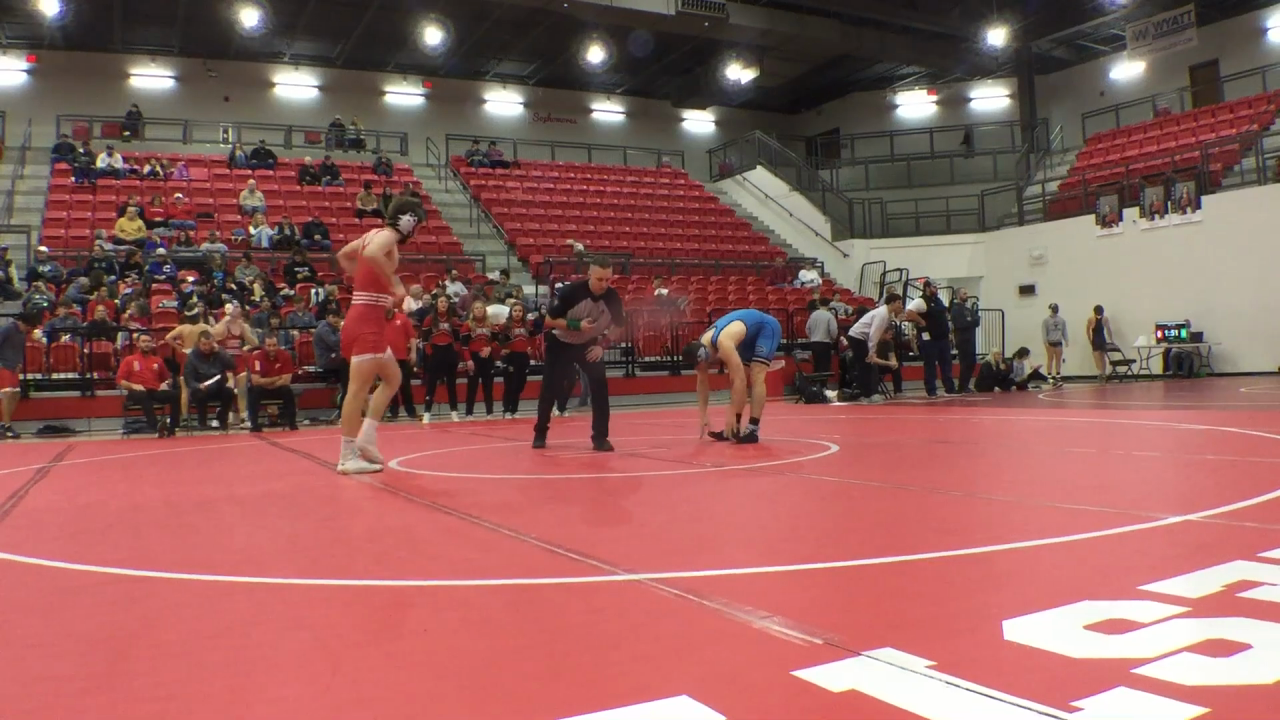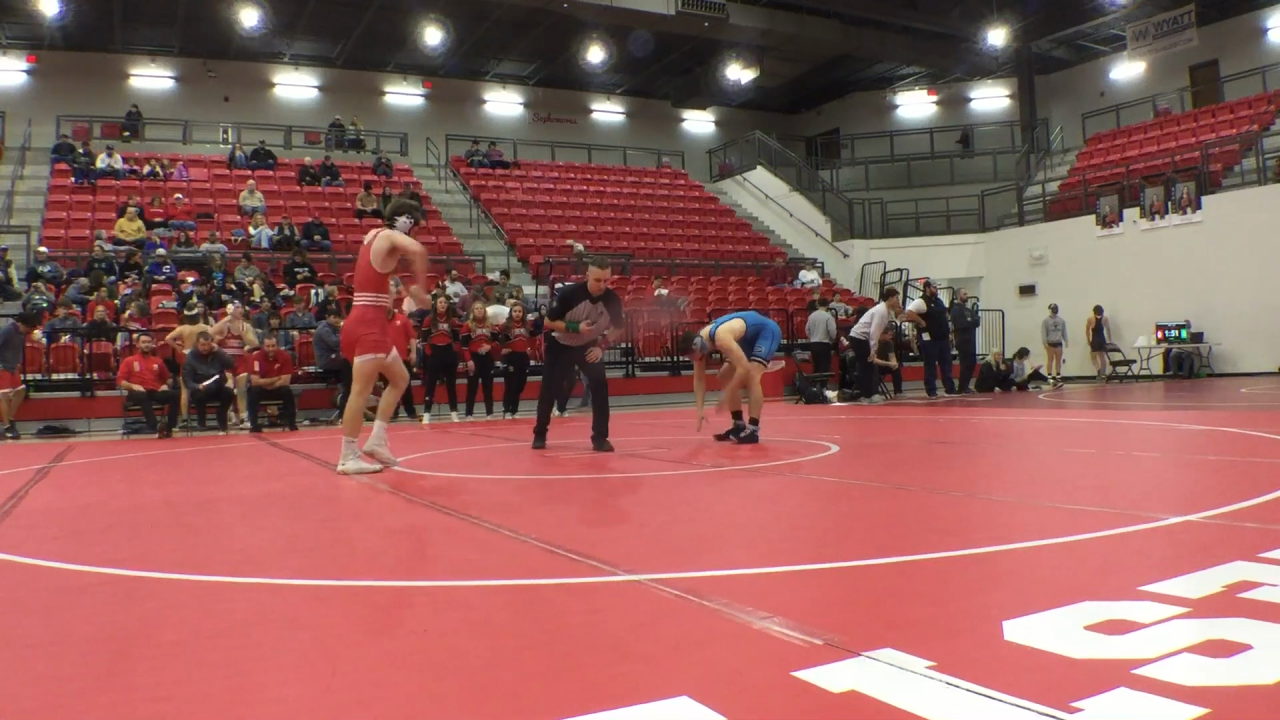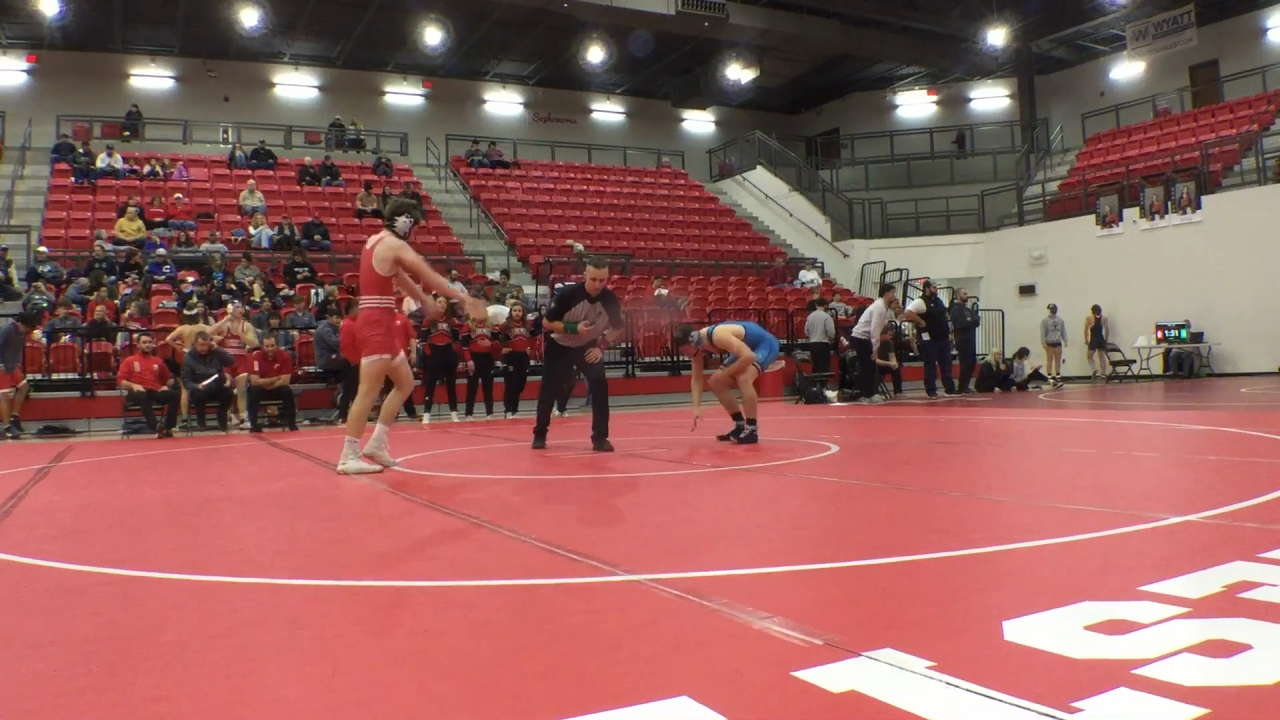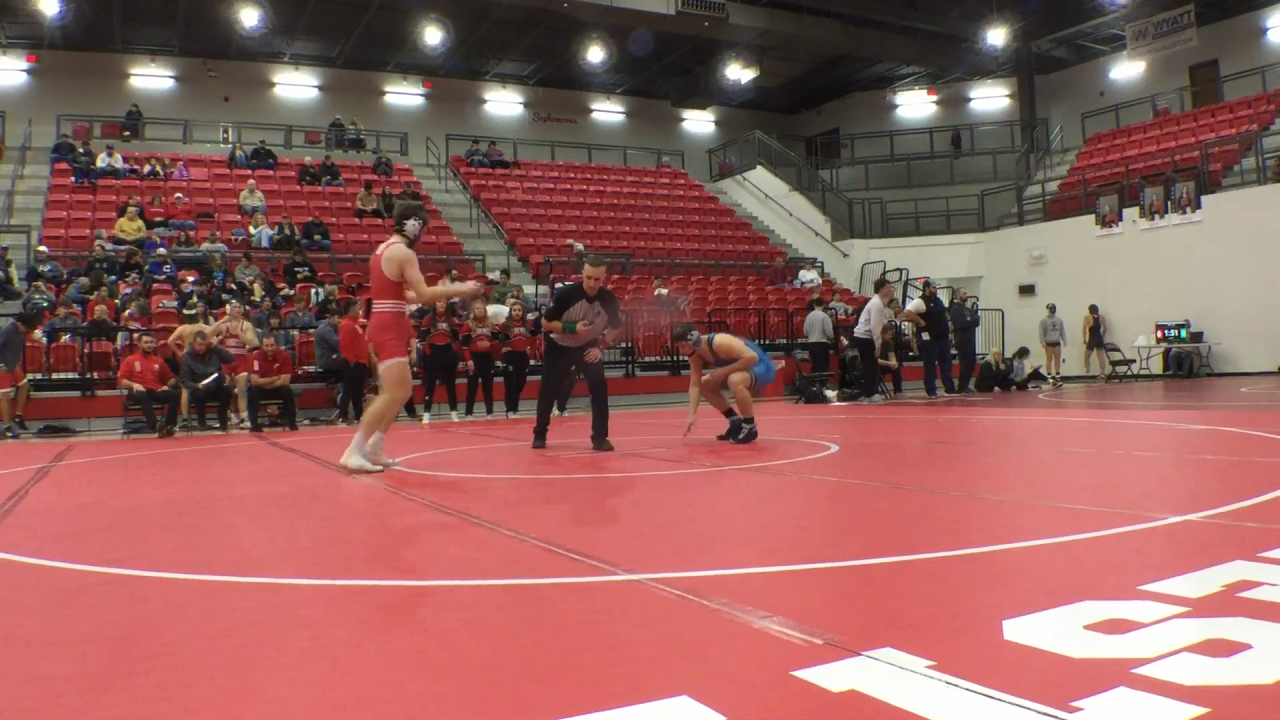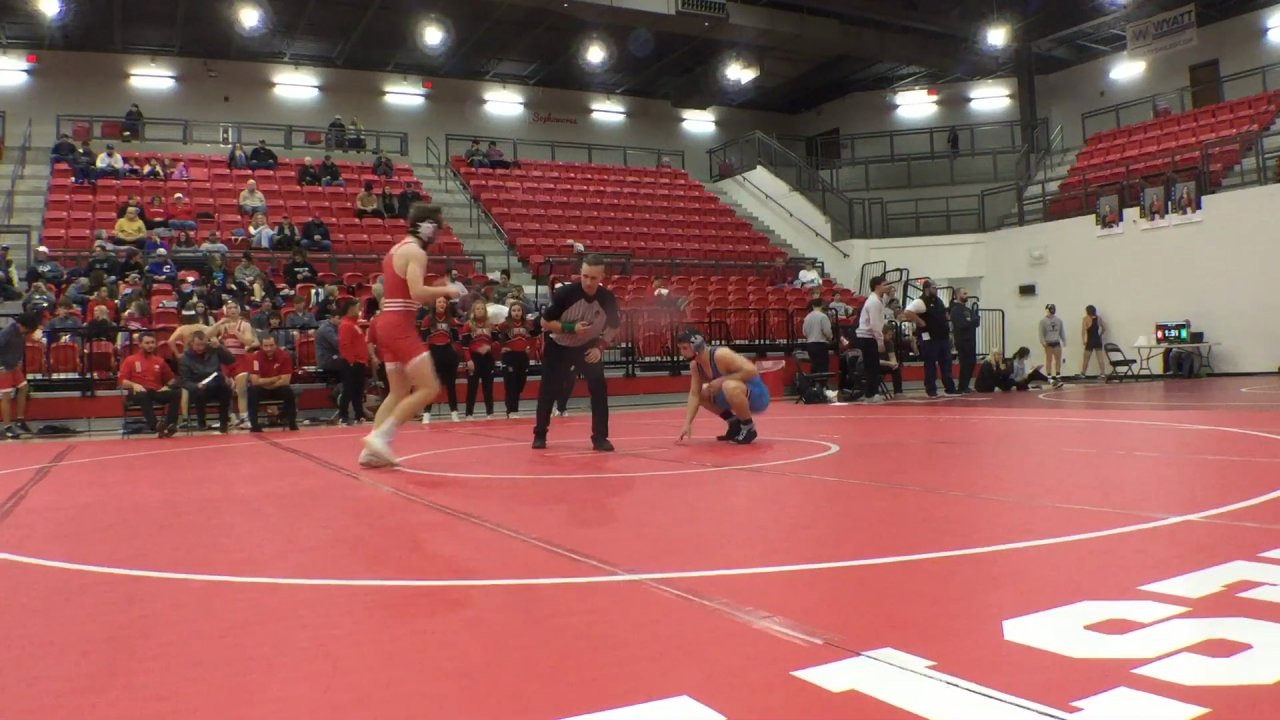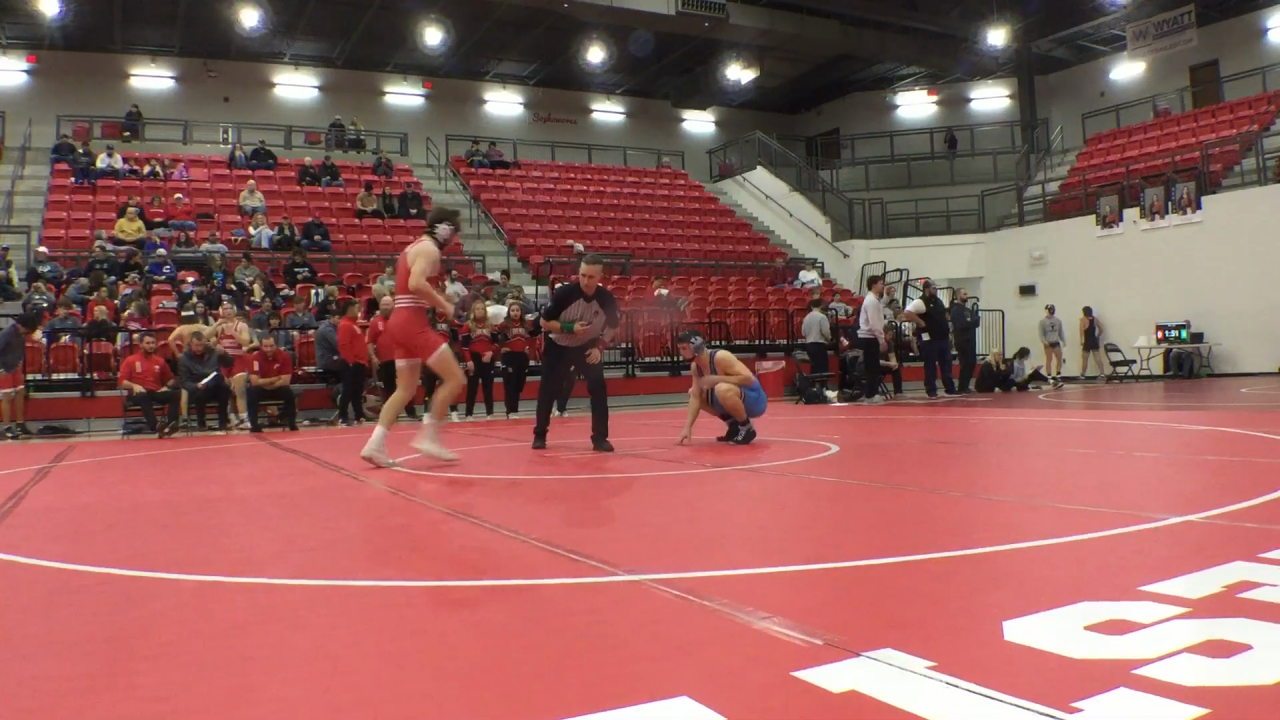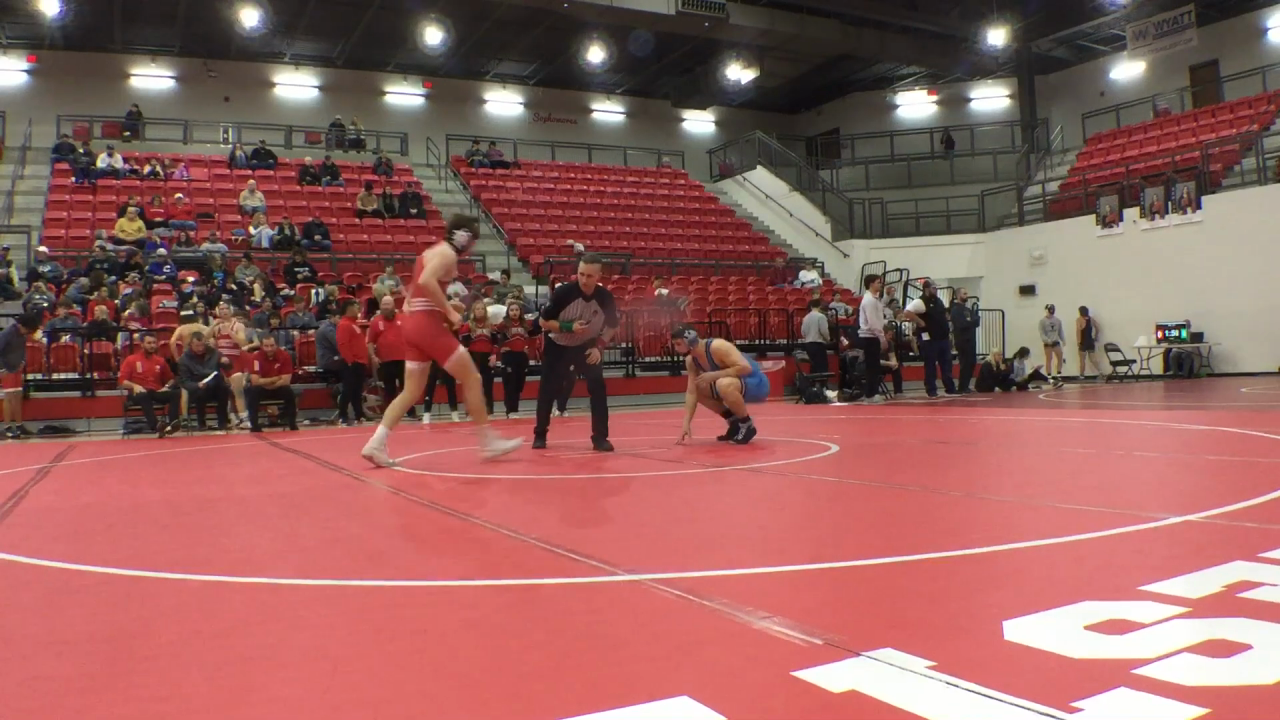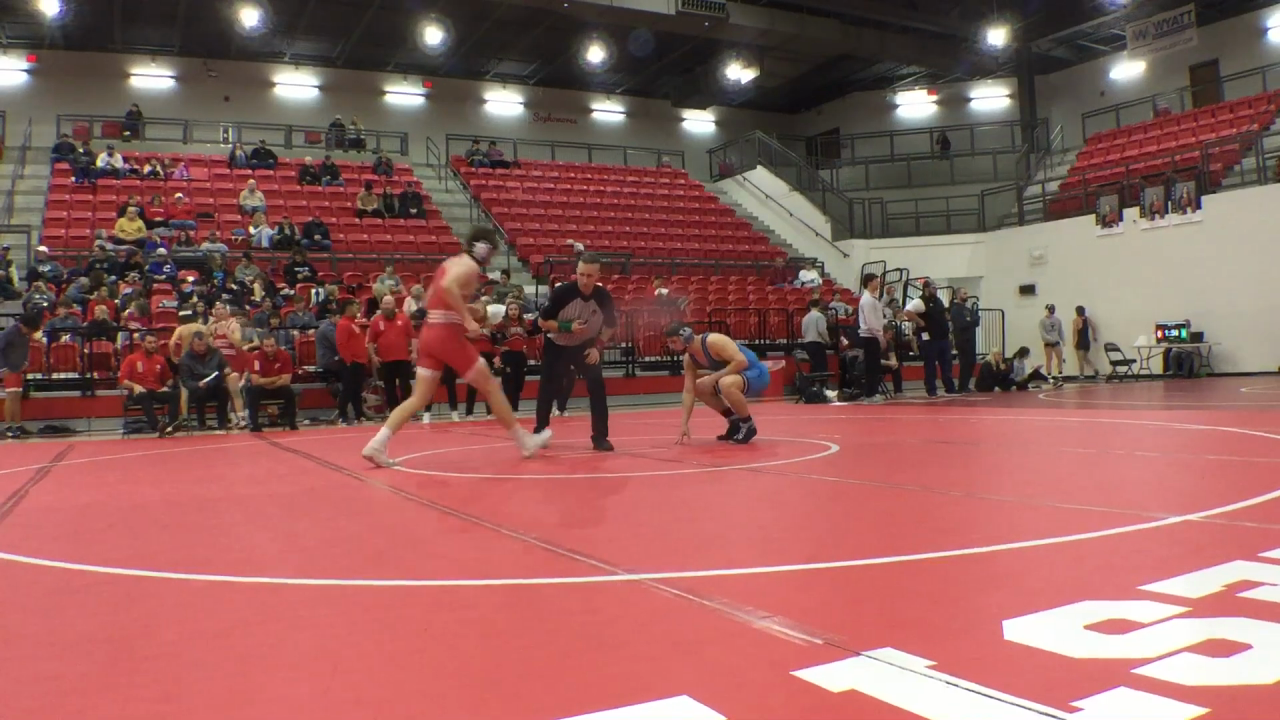
dt=0.1s
person 1, frame 1
left shoulder: (374, 235)
right shoulder: (387, 237)
left elbow: (342, 255)
right elbow: (371, 254)
right wrist: (393, 285)
left hip: (364, 319)
right hip: (367, 321)
left knee: (392, 378)
right knee: (358, 390)
left ankle: (365, 439)
right ankle: (348, 457)
person 1, frame 2
left shoulder: (374, 235)
right shoulder: (390, 237)
right elbow: (417, 250)
right wrist: (420, 286)
left hip: (367, 320)
right hip: (370, 322)
left knee: (400, 379)
right knee: (361, 390)
left ankle: (377, 441)
right ankle: (349, 457)
person 1, frame 3
left shoulder: (375, 242)
right shoulder: (395, 245)
right elbow: (430, 277)
left wrist: (423, 298)
right wrist: (465, 299)
left hip: (375, 321)
right hip: (376, 323)
left knee: (406, 383)
right knee: (368, 392)
left ankle: (376, 445)
right ankle: (348, 457)
person 1, frame 4
left shoulder: (385, 247)
right shoulder: (403, 252)
right elbow: (424, 294)
left wrist: (409, 296)
right wrist: (462, 289)
left hip: (386, 324)
right hip: (389, 327)
left knee: (402, 389)
right knee: (392, 394)
left ankle: (371, 448)
right ankle: (354, 452)
person 1, frame 5
left shoulder: (399, 249)
right shoulder: (416, 252)
right elbow: (418, 293)
left wrist: (435, 292)
right wrist: (445, 291)
left hip: (387, 323)
right hip: (399, 325)
left knee: (399, 392)
right knee: (428, 390)
left ankle: (375, 450)
right ankle: (378, 435)
person 1, frame 6
left shoulder: (415, 247)
right shoulder: (430, 249)
right elbow: (416, 283)
left wrist: (434, 300)
right wrist: (443, 303)
left hip: (400, 321)
right hip: (413, 322)
left knee: (406, 390)
right knee: (455, 378)
left ankle: (376, 446)
right ankle: (428, 438)
person 1, frame 7
left shoulder: (431, 253)
right shoulder: (447, 254)
right elbow: (425, 281)
left wrist: (442, 306)
right wrist: (449, 311)
left hip: (412, 324)
right hip: (428, 325)
left knee: (412, 393)
right knee: (472, 379)
left ankle: (376, 444)
right ankle: (489, 442)
person 1, frame 8
left shoulder: (451, 263)
right shoulder: (470, 267)
left elbow: (431, 299)
right elbow: (447, 286)
right wrist: (466, 318)
left hip: (430, 334)
right hip: (448, 336)
left knee: (419, 398)
right knee: (492, 387)
left ankle: (377, 444)
right ankle: (525, 442)
person 2, frame 1
left shoulder: (612, 297)
right shoulder: (571, 291)
left elbow: (619, 325)
right elbow: (549, 320)
left wrist: (602, 345)
right wrist: (577, 325)
left hip: (589, 345)
right hip: (560, 343)
left knee: (599, 385)
right knee: (550, 388)
left ankle: (600, 437)
right ankle: (540, 433)
person 2, frame 2
left shoulder: (611, 299)
right shoulder: (569, 293)
left elbow: (618, 327)
right elbow: (548, 322)
left wrist: (601, 346)
right wrist: (576, 327)
left hip: (589, 346)
right hip: (560, 345)
left knee: (599, 386)
right knee: (550, 389)
left ankle: (600, 437)
right ankle: (540, 434)
person 2, frame 3
left shoulder: (610, 299)
right shoulder: (568, 294)
left elbow: (617, 327)
right elbow: (547, 322)
left wrist: (600, 347)
right wrist: (574, 328)
left hip: (588, 347)
right hip: (559, 346)
left knee: (599, 386)
right knee: (549, 390)
left ankle: (600, 438)
right ankle: (539, 434)
person 2, frame 4
left shoulder: (608, 298)
right shoulder: (566, 293)
left elbow: (615, 327)
right elbow: (546, 322)
left wrist: (600, 347)
right wrist: (572, 328)
left hip: (588, 347)
right hip: (559, 347)
left knee: (599, 386)
right knee: (549, 390)
left ankle: (600, 437)
right ankle: (539, 434)
person 2, frame 5
left shoulder: (607, 298)
right shoulder: (565, 293)
left elbow: (614, 326)
right elbow: (545, 322)
left wrist: (600, 347)
right wrist: (571, 328)
left hip: (587, 347)
right hip: (558, 347)
left knee: (599, 386)
right knee: (549, 390)
left ankle: (600, 437)
right ankle: (540, 434)
person 2, frame 6
left shoulder: (606, 298)
right shoulder: (564, 293)
left elbow: (613, 326)
right elbow: (544, 322)
left wrist: (599, 347)
right wrist: (570, 328)
left hip: (587, 347)
right hip: (558, 347)
left knee: (598, 387)
right knee: (549, 390)
left ankle: (600, 438)
right ankle: (540, 435)
person 2, frame 7
left shoulder: (605, 297)
right shoulder: (563, 292)
left elbow: (612, 326)
right elbow: (543, 321)
left wrist: (599, 346)
right wrist: (569, 327)
left hip: (587, 346)
right hip: (557, 347)
left knee: (598, 386)
right knee: (549, 389)
left ankle: (600, 437)
right ankle: (540, 434)
person 2, frame 8
left shoulder: (603, 297)
right shoulder: (562, 292)
left elbow: (611, 326)
right elbow: (542, 321)
left wrist: (597, 346)
right wrist: (568, 327)
left hip: (586, 346)
right hip: (557, 346)
left knee: (597, 387)
right knee: (548, 389)
left ankle: (600, 437)
right ankle: (540, 433)
